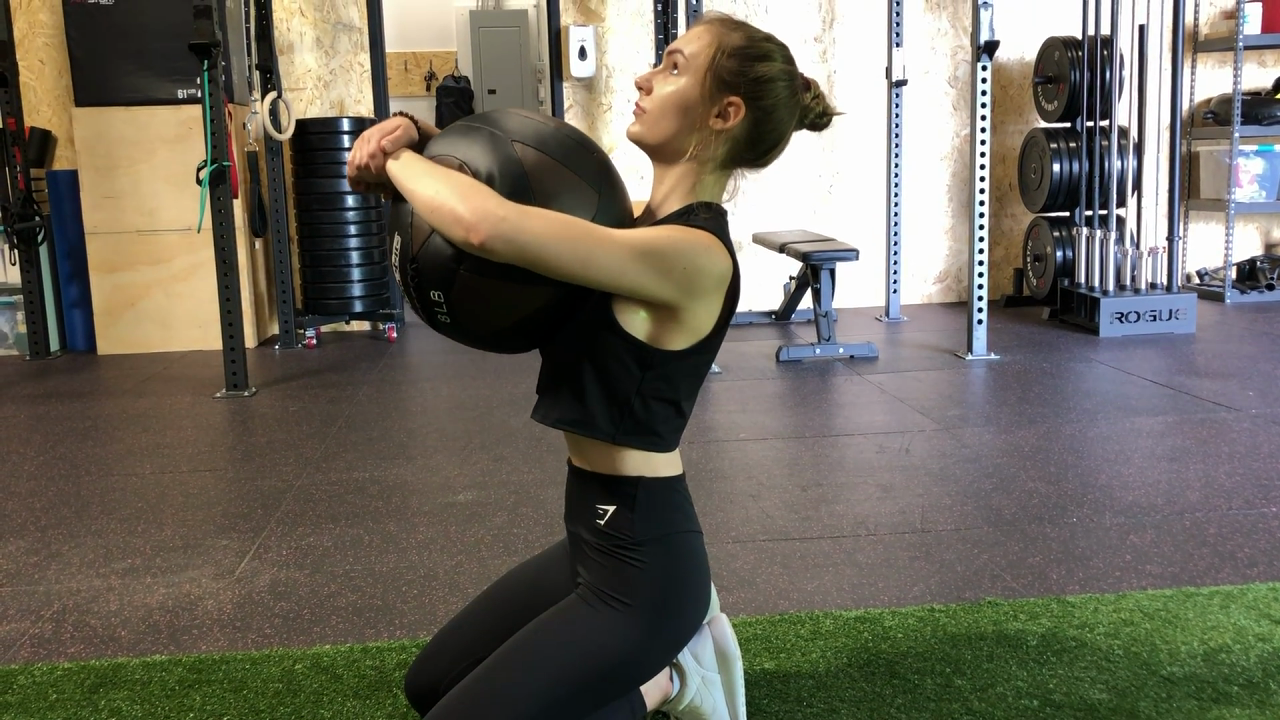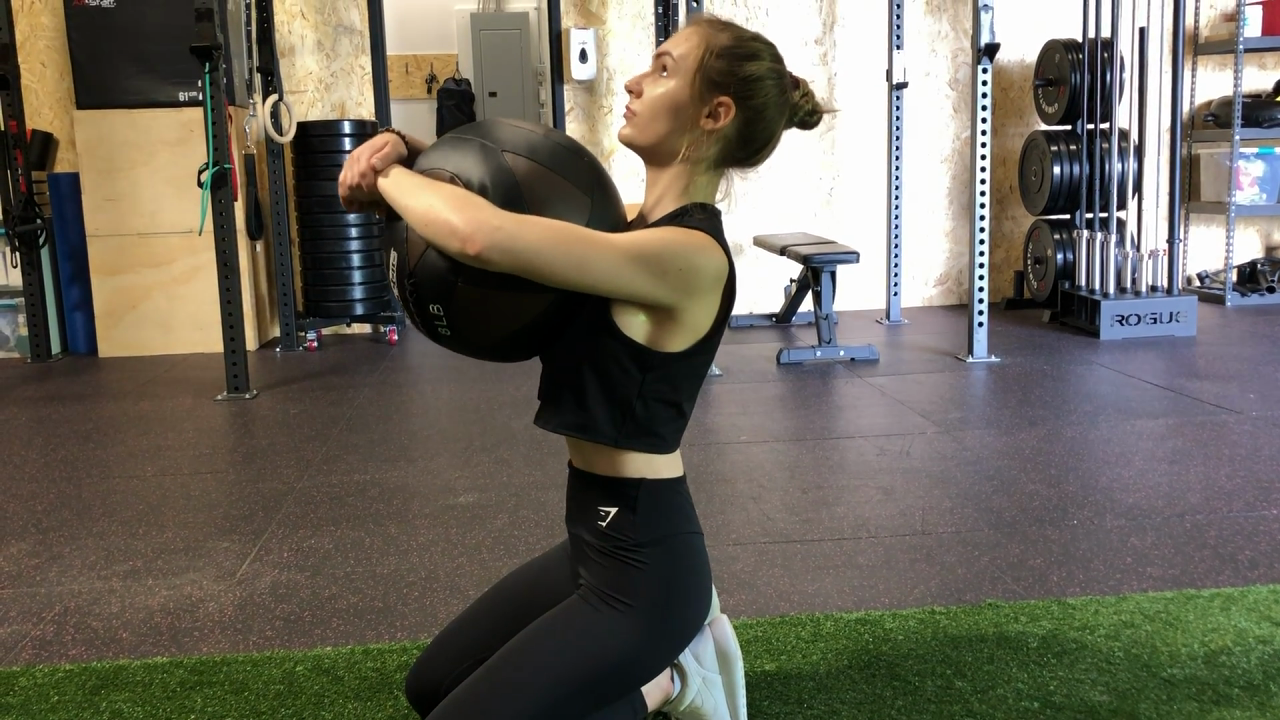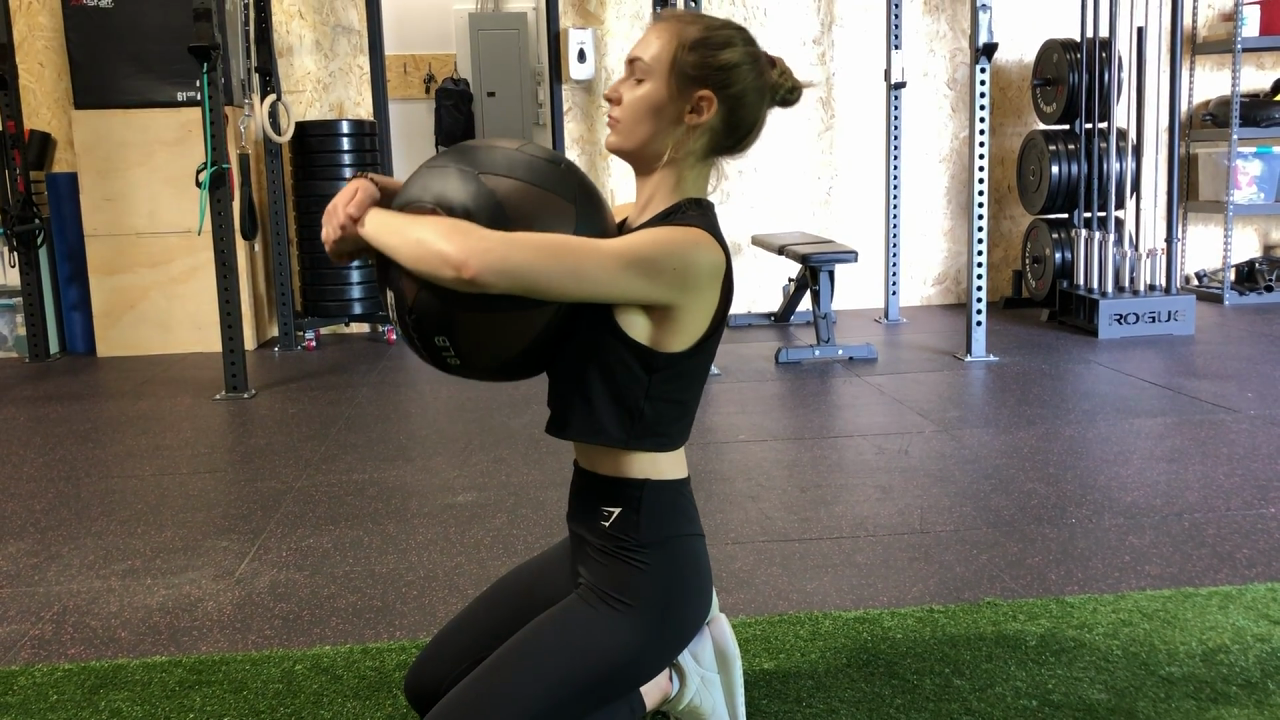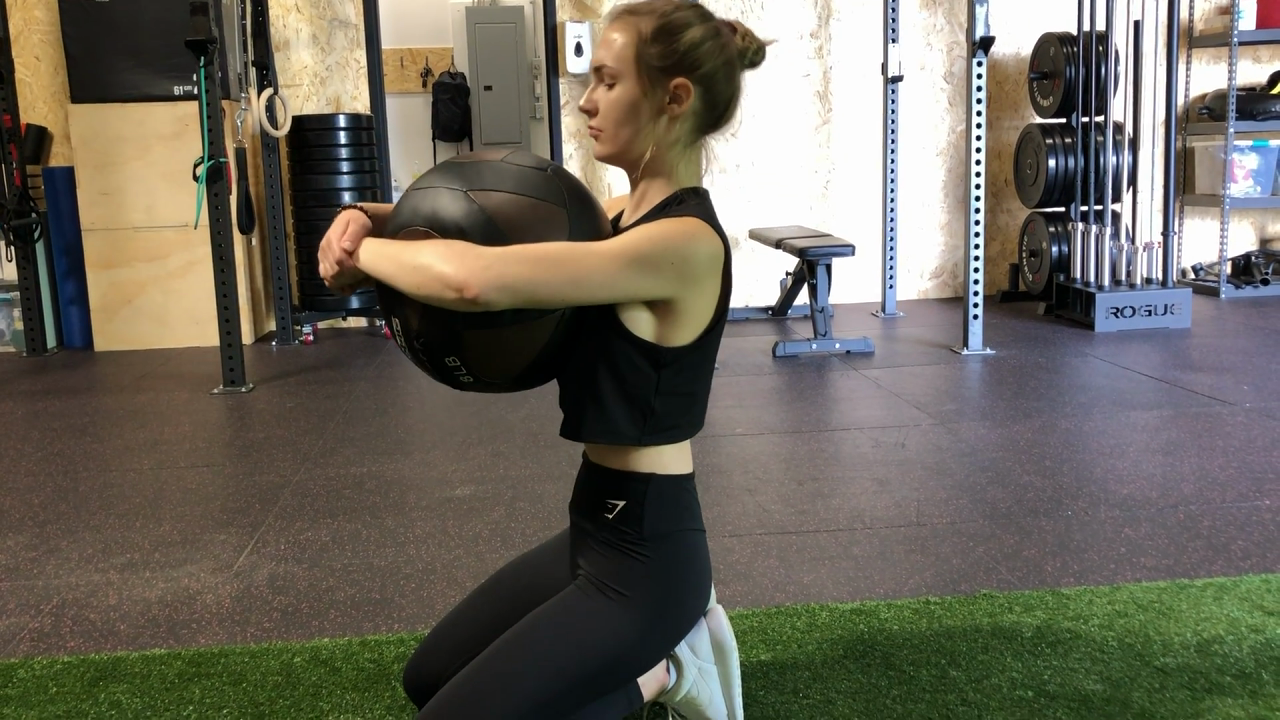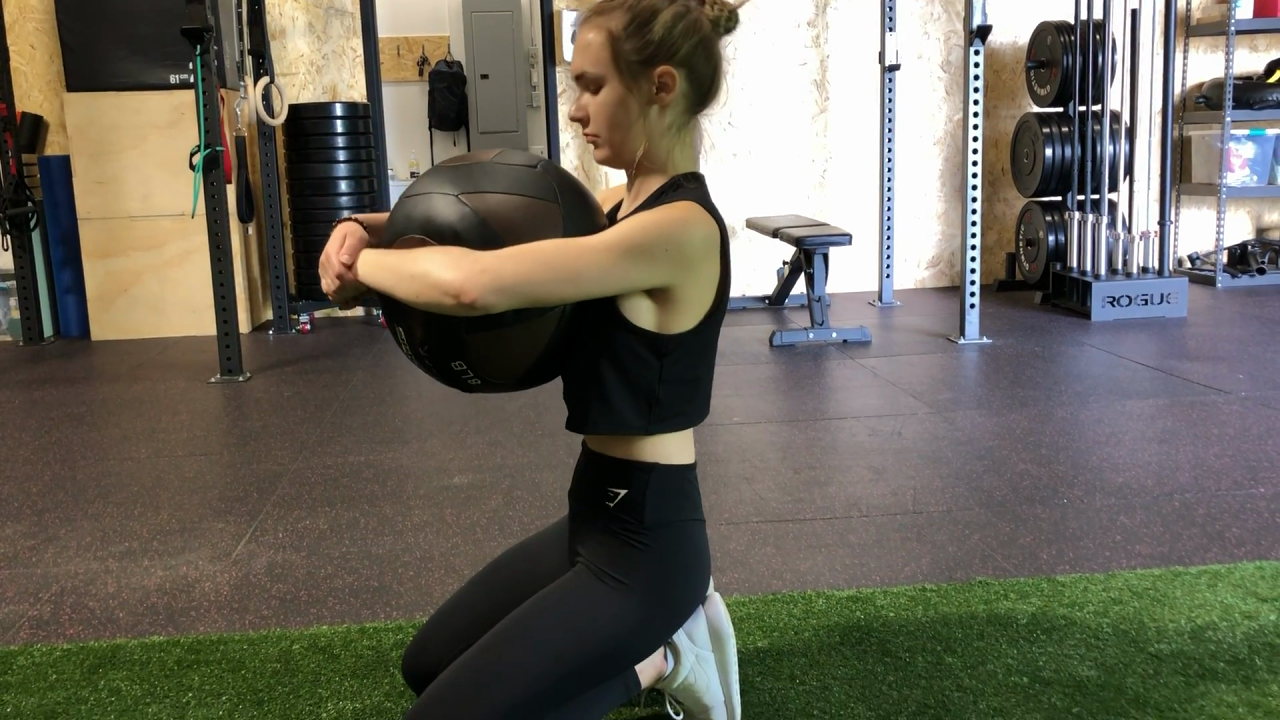
dt=0.3s
person 1, frame 1
left shoulder: (692, 253)
right shoulder: (649, 221)
left elbow: (487, 226)
right elbow: (513, 188)
left wrist: (393, 160)
right wrist: (412, 132)
left hip: (641, 561)
right hip: (603, 536)
right ankle: (660, 658)
person 1, frame 2
left shoulder: (689, 254)
right shoulder: (647, 223)
left elbow: (481, 236)
right elbow: (502, 198)
left wrist: (383, 181)
right wrist: (402, 150)
left hip: (642, 564)
right hip: (601, 536)
right ankle: (665, 660)
person 1, frame 3
left shoulder: (686, 251)
right shoulder: (637, 223)
left elbow: (473, 260)
left wrist: (367, 222)
right wrist: (378, 191)
left hip: (644, 563)
right hip: (603, 536)
right ankle: (660, 658)
person 1, frame 4
left shoulder: (684, 242)
right shoulder: (630, 215)
left elbow: (474, 279)
left wrist: (365, 253)
right wrist: (369, 218)
left hip: (645, 555)
right hip: (600, 526)
right ankle: (656, 653)
person 1, frame 5
left shoulder: (680, 227)
right shoulder: (626, 204)
left elbow: (473, 283)
left wrist: (363, 264)
right wrist: (365, 227)
left hip: (644, 541)
right hip: (599, 515)
left ankle: (657, 657)
right ankle: (654, 640)
